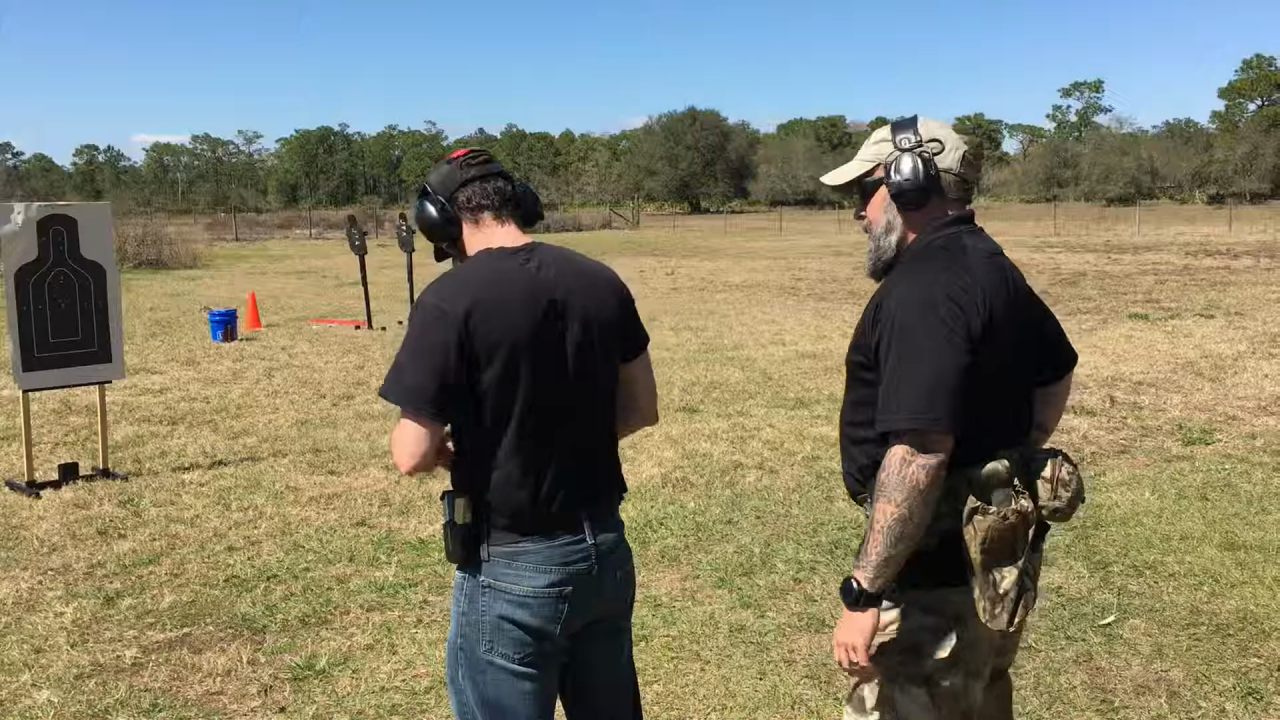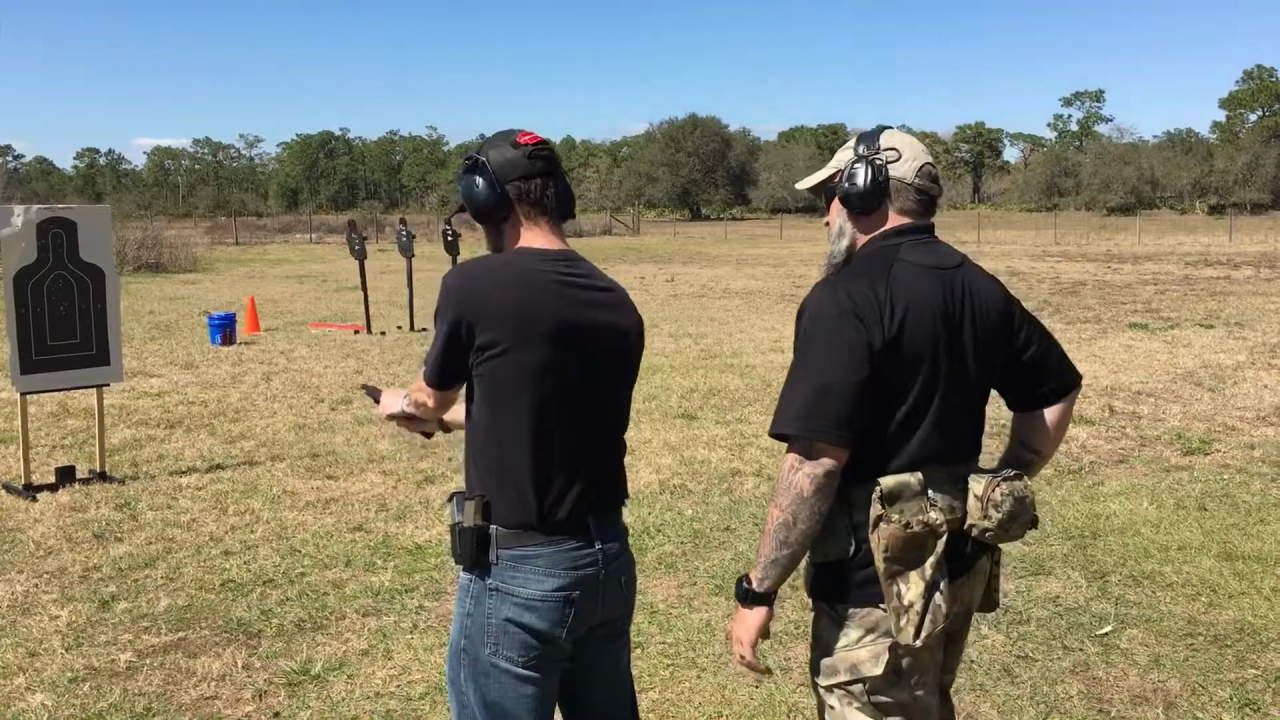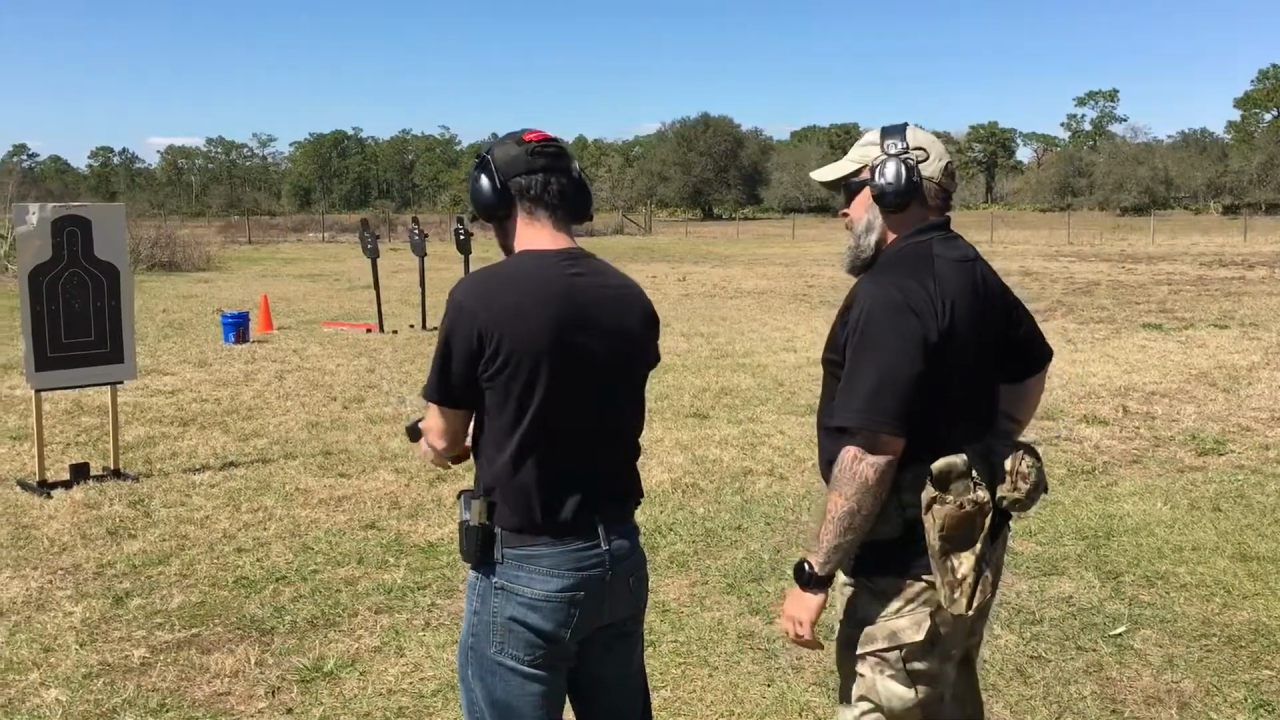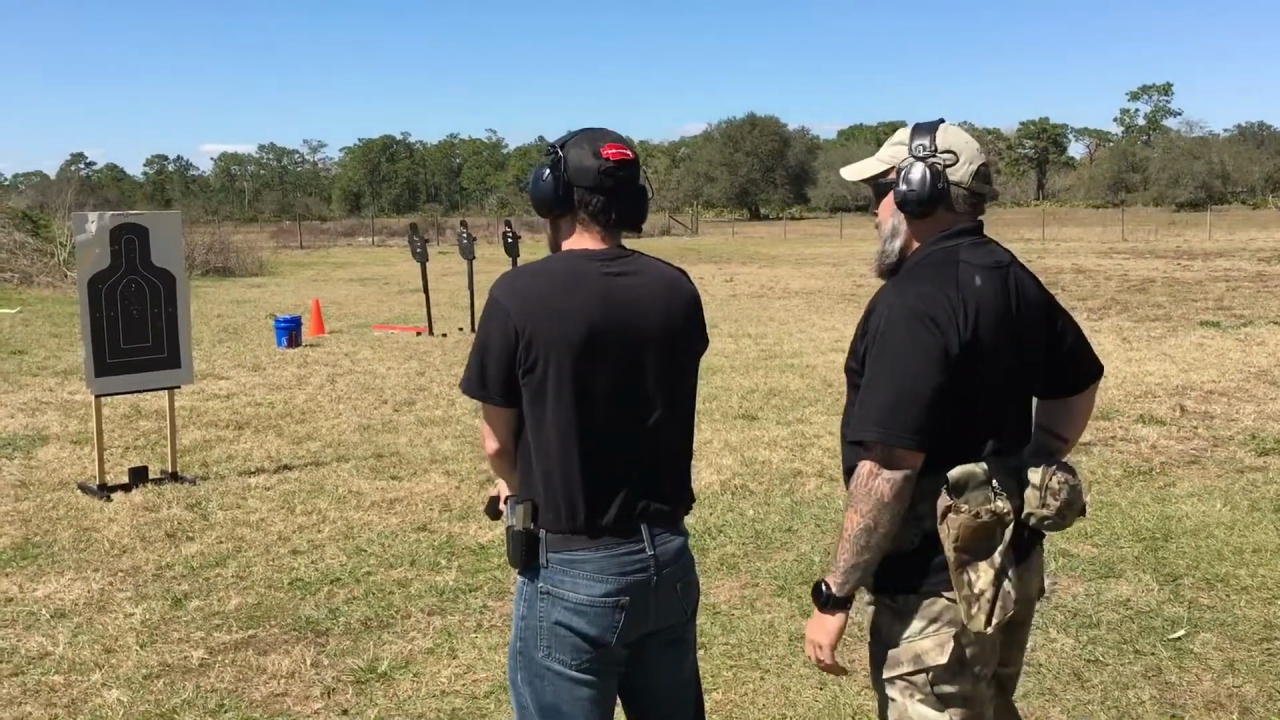
dt=0.7s
person 1, frame 1
left shoulder: (922, 289)
right shoulder: (992, 267)
left elbow: (919, 451)
right elbow: (1054, 372)
left wrist: (863, 593)
left hip: (936, 565)
person 1, frame 2
left shoulder: (847, 297)
right shoulder: (976, 286)
left elbow: (816, 461)
right elbow: (1055, 393)
left wrist: (756, 590)
right wrist: (997, 490)
left hip: (879, 577)
right hip: (959, 556)
person 1, frame 3
left shoulder: (890, 292)
right shoulder: (975, 272)
left elbow: (872, 449)
right elbow: (1029, 370)
left wrist: (813, 575)
left hip: (911, 556)
person 1, frame 4
left shoulder: (912, 300)
right shoulder: (1016, 281)
left elbow: (888, 466)
right elbow: (1078, 384)
left wrist: (834, 595)
left hip: (938, 573)
right hip: (1011, 552)
person 2, frame 1
left shoulder: (452, 297)
right shoulder: (597, 280)
left elbow: (411, 455)
right elbow: (641, 407)
left wrist: (454, 448)
left hip: (512, 566)
right hip: (604, 548)
person 2, frame 2
left shoulder: (476, 285)
right shoulder: (618, 303)
left elbow: (431, 397)
left wrist: (405, 402)
right wrist: (441, 415)
left hip: (518, 570)
right hip: (607, 556)
person 2, frame 3
left shoulder: (482, 295)
right shoulder: (632, 299)
left elbow: (444, 440)
left wrist: (436, 441)
left hip: (525, 568)
right hip: (618, 555)
person 2, frame 4
left shoulder: (521, 294)
right shoulder: (676, 290)
left elbow: (497, 443)
left wrist: (519, 492)
left hip: (573, 571)
right hip: (667, 557)
